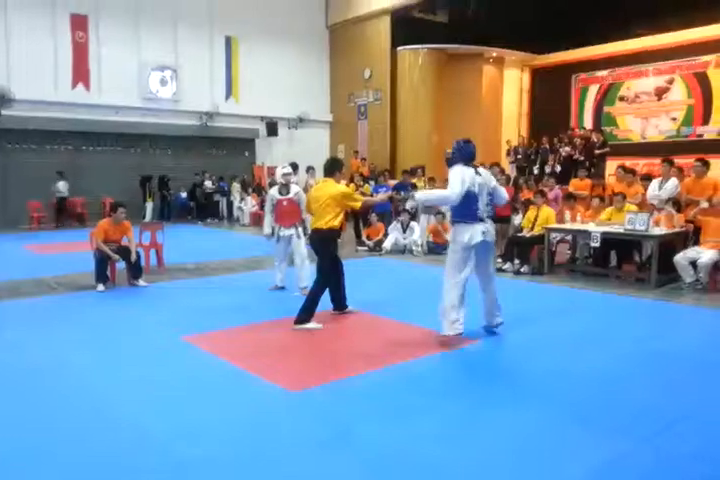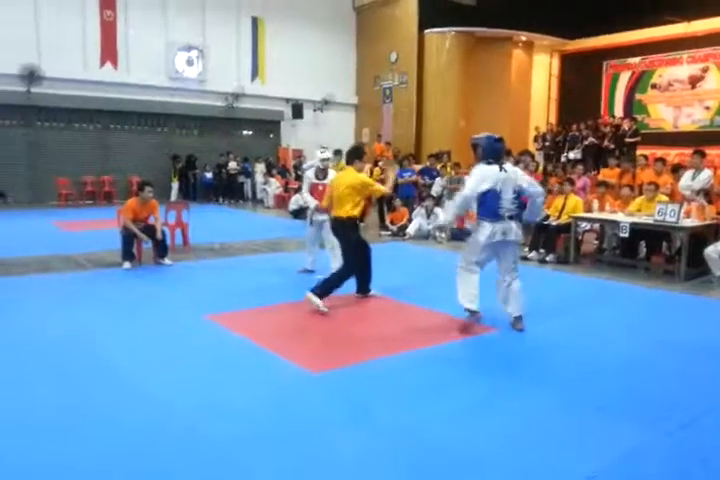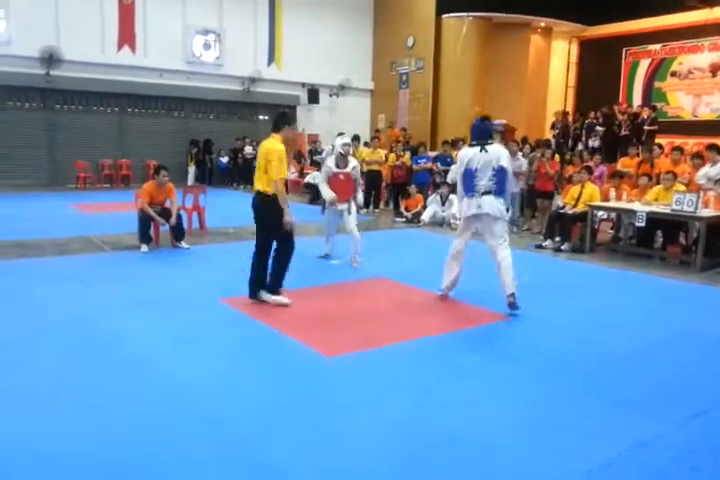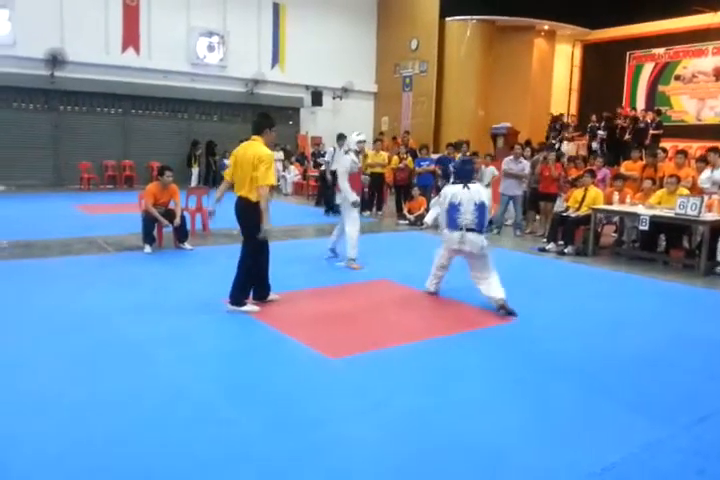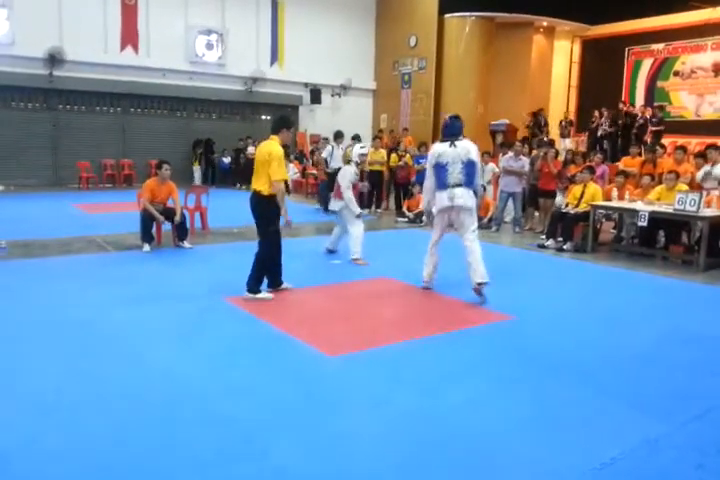
dt=1s
person 1, frame 1
left shoulder: (458, 171)
right shoulder: (485, 174)
left elbow: (453, 196)
right elbow: (502, 198)
left wrist: (421, 196)
left hip: (464, 232)
right hip: (486, 231)
left knee: (454, 280)
right knee: (486, 279)
left ankle: (453, 327)
right ankle: (493, 320)
person 1, frame 2
left shoulder: (482, 171)
right shoulder: (516, 172)
left elbow: (465, 196)
right elbow: (538, 193)
left wrist: (447, 219)
right wrist: (531, 218)
left hip: (488, 229)
right hip: (511, 229)
left knee: (467, 267)
right knee: (509, 274)
left ankle: (472, 311)
right ankle: (517, 318)
person 1, frame 3
left shoulder: (464, 154)
right shoulder: (501, 152)
left elbow: (460, 185)
right elbow: (508, 182)
right wrist: (504, 204)
left hip: (470, 206)
right hip: (493, 206)
left knee: (458, 249)
right knee: (501, 250)
left ankle: (445, 289)
right ankle: (510, 295)
person 1, frame 4
left shoulder: (447, 190)
right shoulder: (483, 191)
left elbow: (442, 217)
right elbow: (485, 218)
left hip: (453, 237)
right hip: (475, 239)
left knee: (441, 262)
right knee: (486, 275)
left ankle: (432, 287)
right ankle: (500, 299)
person 1, frame 5
left shoulder: (436, 149)
right shoulder: (470, 147)
left elbow: (429, 180)
right elbow: (478, 177)
left wrist: (426, 206)
right wrist: (476, 197)
left hip: (442, 199)
right hip: (464, 197)
left knee: (435, 240)
right knee: (470, 239)
left ankle: (427, 281)
right ankle: (479, 282)
person 2, frame 1
left shoulder: (314, 189)
right shoulder: (340, 190)
left elbow: (310, 210)
right elbow: (362, 201)
right wrist: (379, 199)
left hip: (316, 234)
right hip: (327, 236)
left knee: (336, 269)
right knee: (323, 278)
left ankle: (340, 305)
right ankle: (302, 319)
person 2, frame 2
left shoulder: (337, 177)
right shoulder: (361, 179)
left elbow: (326, 204)
right elbow: (385, 192)
right wrist: (390, 178)
left hip: (338, 223)
right hip: (347, 225)
left knee: (364, 252)
right knee: (351, 266)
left ankle: (363, 289)
right ankle: (317, 293)
person 2, frame 3
left shoulder: (265, 144)
right shoulder: (278, 148)
right elbow: (278, 183)
right wrist: (287, 212)
left hip: (259, 199)
right hip: (270, 201)
left knee: (263, 246)
right knee: (286, 244)
left ankle: (256, 291)
right ankle: (272, 290)
person 2, frame 4
left shoulder: (240, 149)
right shoulder: (264, 153)
left elbow: (227, 180)
right elbow: (264, 189)
left wrist: (214, 204)
right wrist: (265, 220)
left hip: (241, 203)
right hip: (253, 207)
left knee: (259, 250)
right knee: (252, 253)
left ankle: (261, 293)
right ankle: (237, 300)
person 2, frame 5
left shoulder: (264, 145)
right shoulder: (276, 150)
right elbow: (278, 184)
right wrist: (284, 211)
left hip: (258, 197)
right hip: (266, 200)
left knee: (273, 242)
right knee: (267, 245)
left ankle: (275, 282)
right ankle: (252, 289)
person 3, frame 1
left shoulder: (297, 191)
right shoulder: (272, 193)
left elbow: (305, 210)
right elbow: (268, 212)
right wrist: (267, 230)
left hip: (295, 229)
right hip: (280, 230)
left knee: (301, 256)
right knee: (280, 258)
left ankle: (304, 286)
right ankle: (279, 283)
person 3, frame 2
left shoulder: (333, 176)
right shoulder: (309, 175)
right elbow: (305, 192)
right wrist: (313, 203)
left hip: (329, 214)
right hip: (314, 213)
left knee: (333, 243)
right knee: (311, 241)
left ankle: (337, 269)
right ankle: (310, 266)
person 3, frame 3
left shoulder: (354, 164)
right shoulder: (329, 163)
left elbow: (358, 183)
right elbow: (322, 182)
left wrist: (359, 197)
right wrist: (329, 196)
left hip: (349, 203)
right hip: (333, 203)
left knee: (352, 229)
right knee: (330, 229)
left ankle: (355, 257)
right ankle: (327, 252)
person 3, frame 4
left shoulder: (357, 158)
right shoulder: (347, 158)
right elbow: (342, 181)
left wrist: (362, 179)
right wrist: (352, 198)
left hip: (353, 195)
right hip: (347, 196)
left knee: (344, 223)
right knee: (353, 225)
left ankle: (333, 247)
right ankle: (351, 258)
person 3, frame 5
left shoulder: (355, 169)
right shoulder: (348, 170)
right elbow: (347, 193)
left wrist: (361, 187)
right wrist: (357, 210)
left hip: (343, 203)
right hip: (343, 203)
left knee: (342, 225)
right knee: (357, 227)
left ankle: (331, 247)
right ankle: (356, 257)
